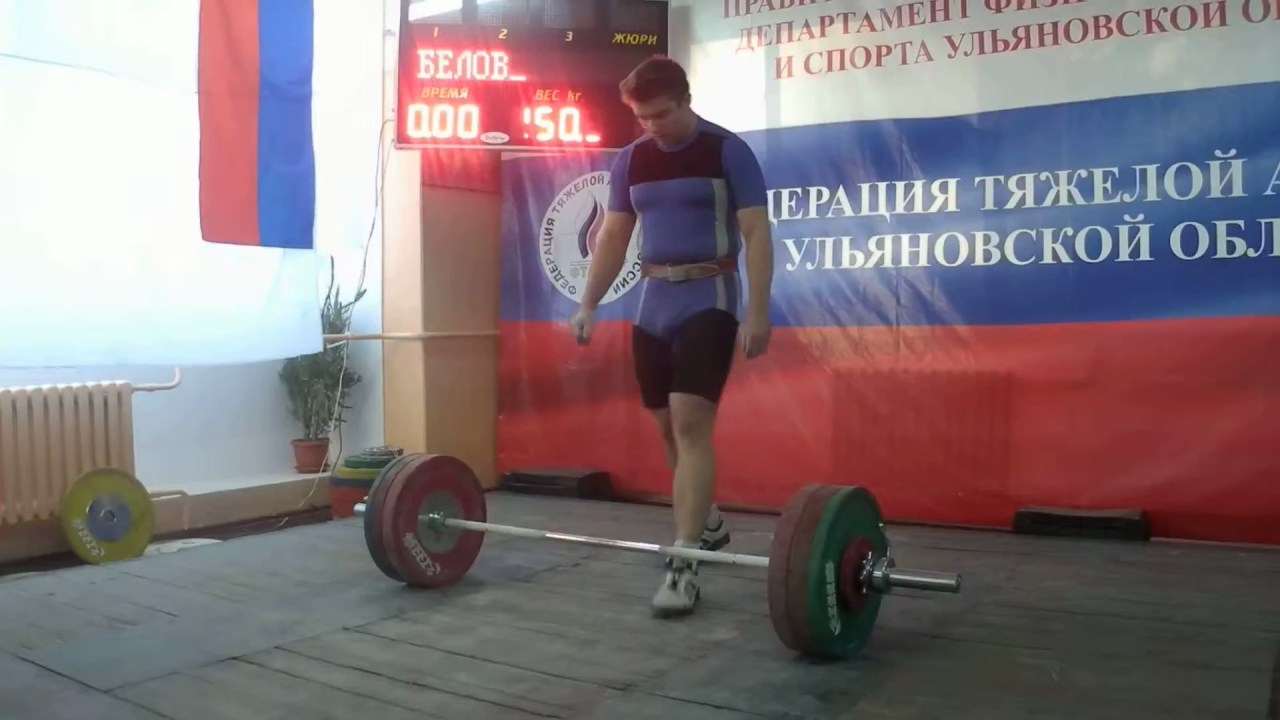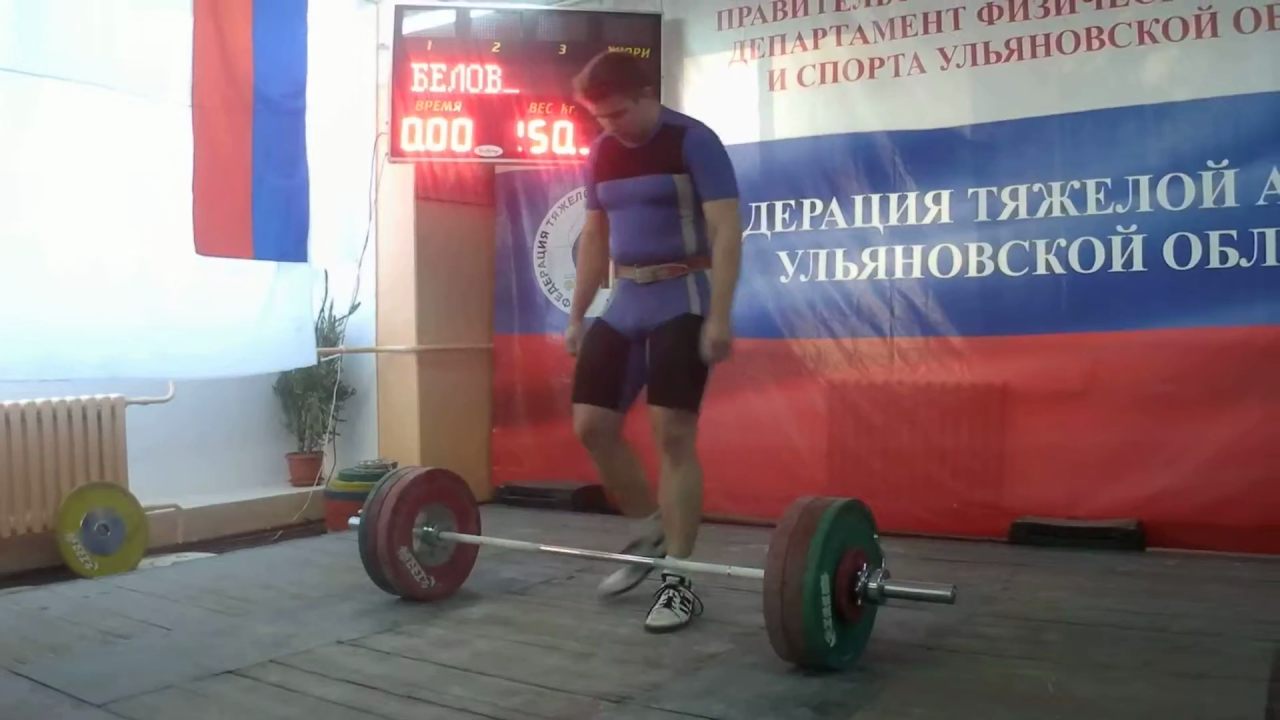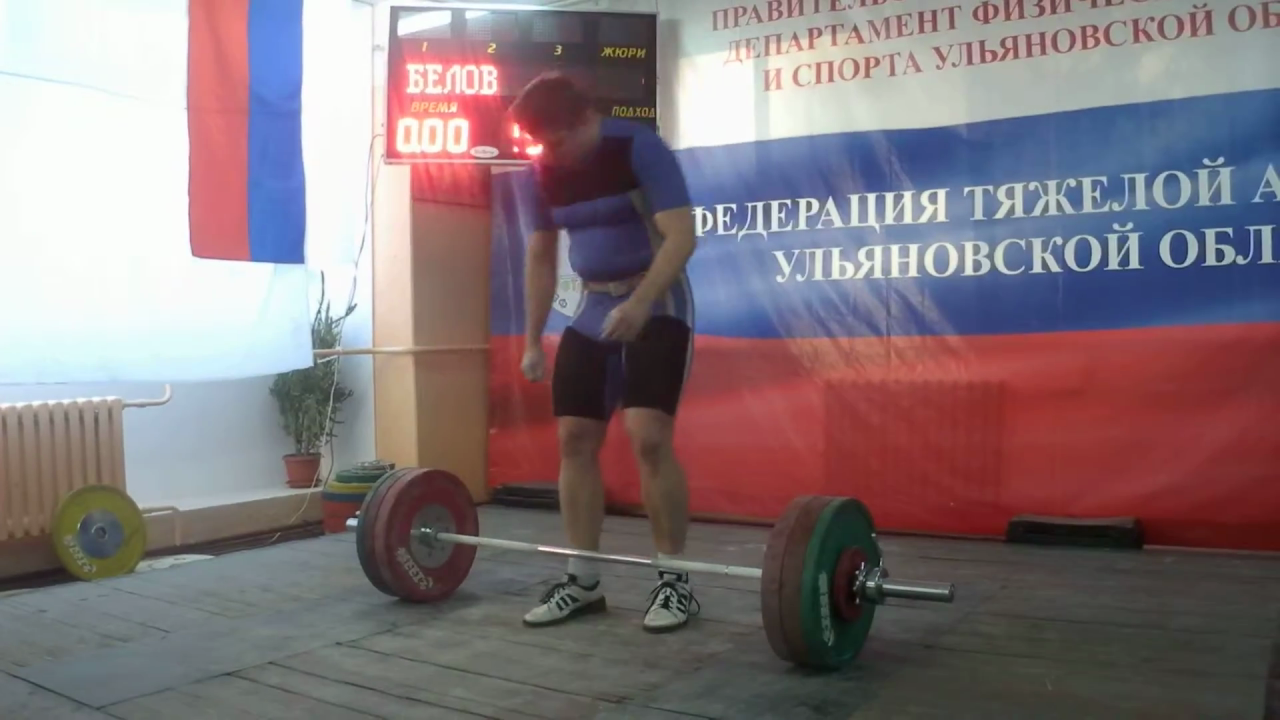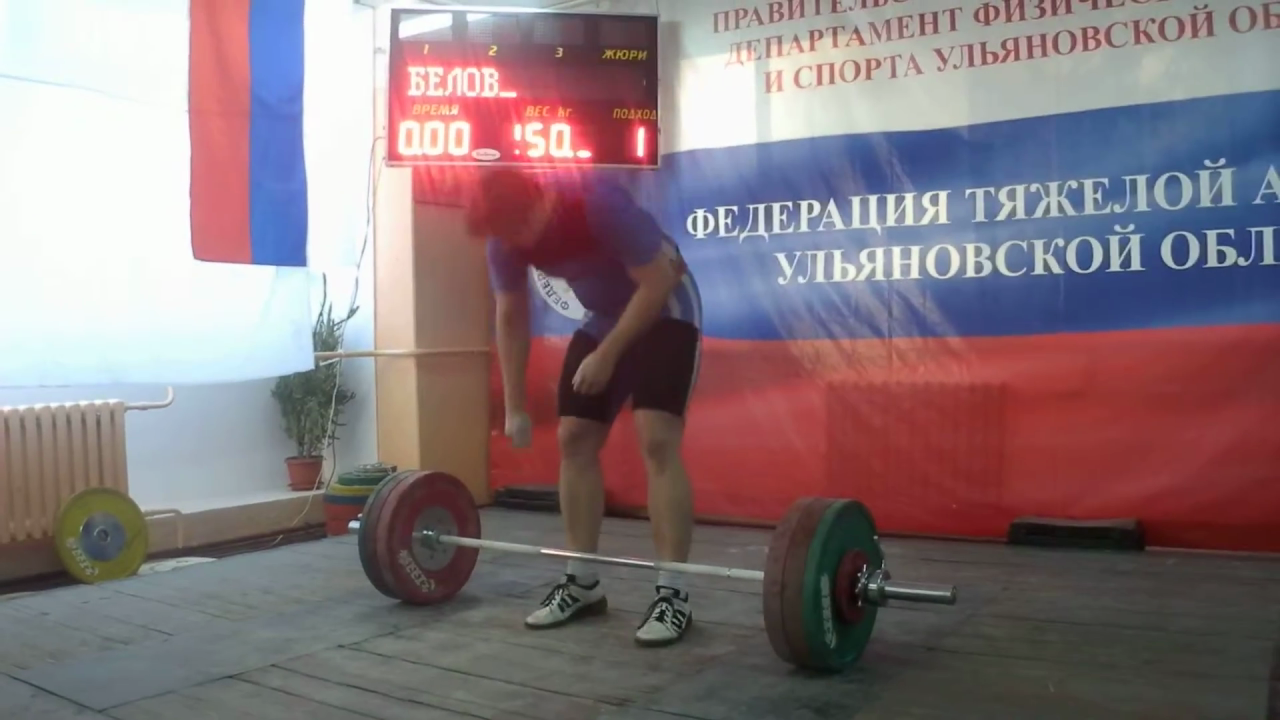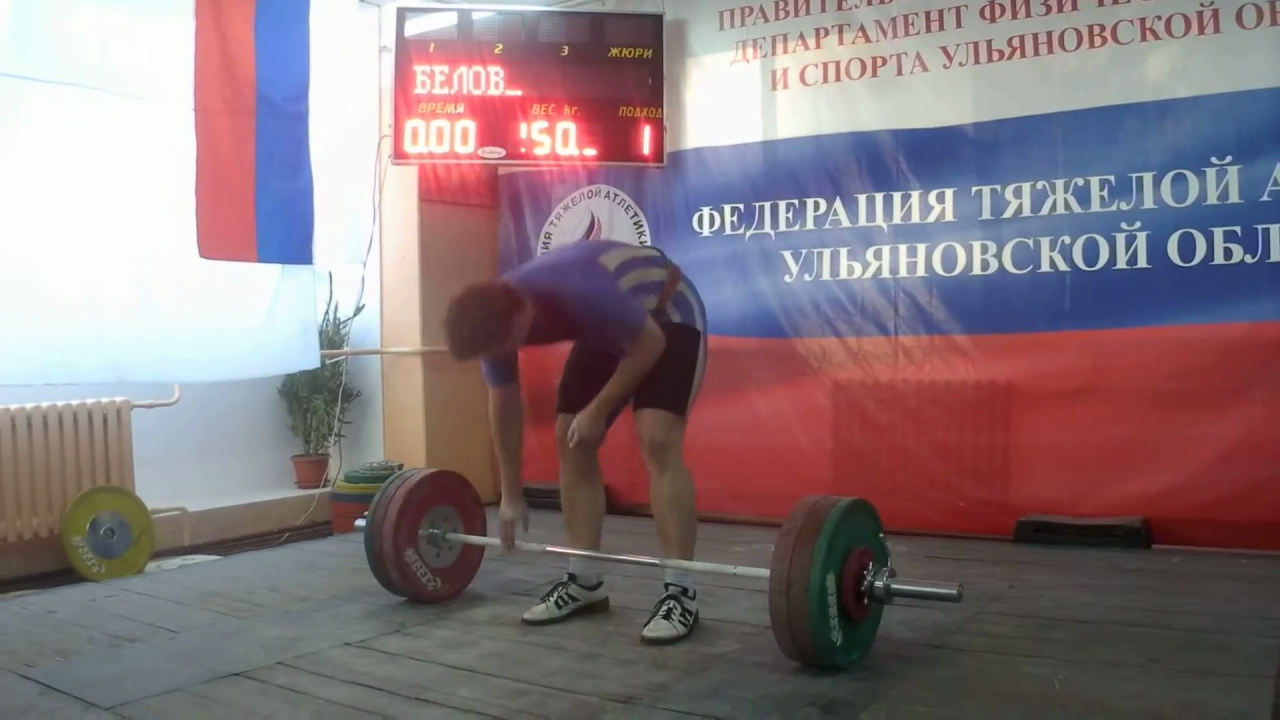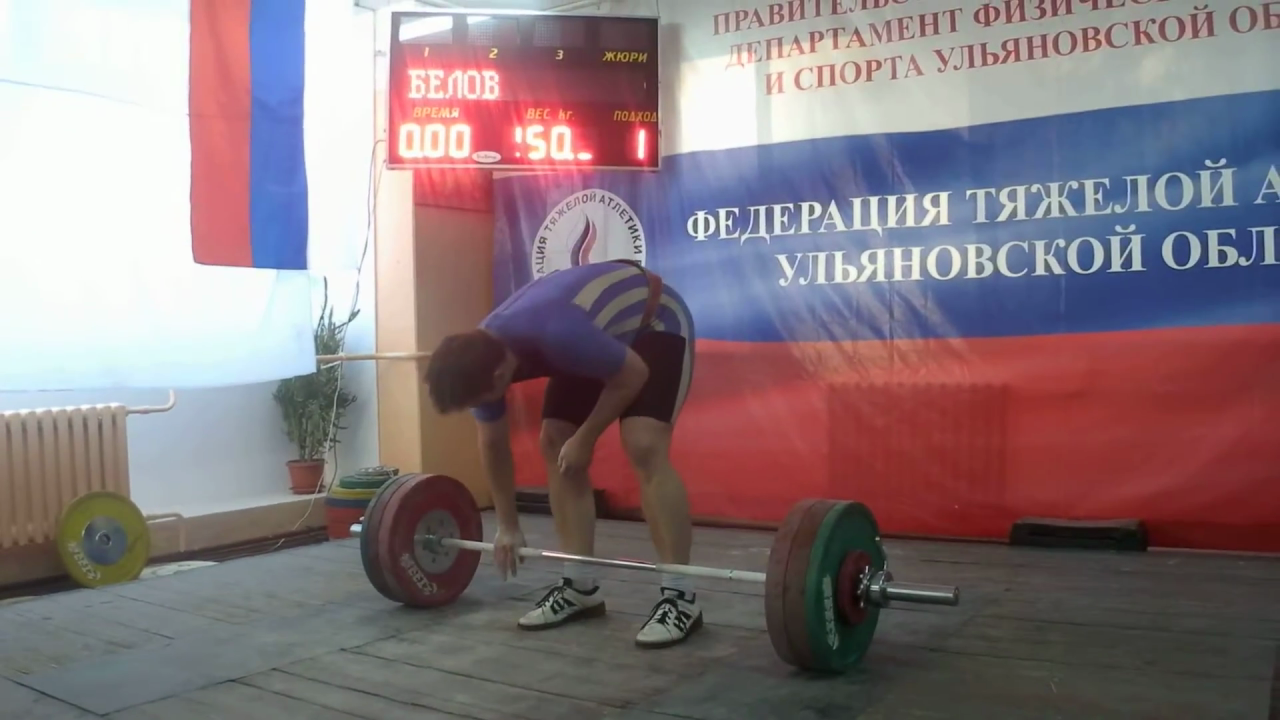
dt=0.3s
person 1, frame 1
left shoulder: (728, 151)
right shoulder: (631, 161)
left elbow: (757, 235)
right elbow: (613, 237)
left wrist: (758, 312)
right wrist: (587, 305)
left hip: (709, 298)
right hip: (653, 300)
left knee: (691, 421)
right knee: (669, 426)
left ankle: (682, 564)
right ankle: (709, 521)
person 1, frame 2
left shoulder: (693, 142)
right shoulder: (601, 153)
left elbow: (727, 230)
left wrist: (721, 313)
right wrist: (577, 314)
left hip: (682, 301)
right hip: (623, 302)
left knee: (672, 436)
right knee: (591, 424)
left ankle: (677, 579)
right ankle: (647, 534)
person 1, frame 3
left shoulder: (640, 150)
right shoulder: (543, 174)
left elbow: (681, 237)
right elbow: (539, 259)
left wrist: (638, 304)
right wrist: (532, 340)
left hip: (655, 307)
right hip: (592, 310)
left knee: (648, 440)
right knee: (574, 440)
left ankle: (674, 579)
right ankle: (583, 580)
person 1, frame 4
left shoulder: (600, 204)
right shoulder: (508, 238)
left elbow: (658, 280)
right elbow: (511, 320)
left wrist: (608, 356)
right wrist: (515, 409)
left hip: (665, 309)
right hip: (603, 319)
left knee: (656, 438)
right knee: (575, 441)
left ankle: (673, 592)
right ankle: (583, 581)
person 1, frame 5
left shoulder: (579, 291)
right shoulder: (498, 316)
left elbow: (649, 345)
right elbow: (504, 408)
left wrist: (598, 412)
right wrist: (510, 495)
left hip: (667, 315)
right hip: (606, 331)
left knee: (656, 439)
right knee: (570, 440)
left ankle: (681, 592)
right ankle: (584, 581)
person 1, frame 6
left shoulder: (559, 335)
right shoulder: (483, 355)
left elbow: (633, 375)
right elbow: (493, 444)
left wrist: (585, 439)
right wrist: (507, 526)
left hip: (656, 322)
right hip: (604, 330)
left knee: (642, 445)
right knee: (554, 445)
left ankle: (679, 596)
right ankle: (580, 586)
